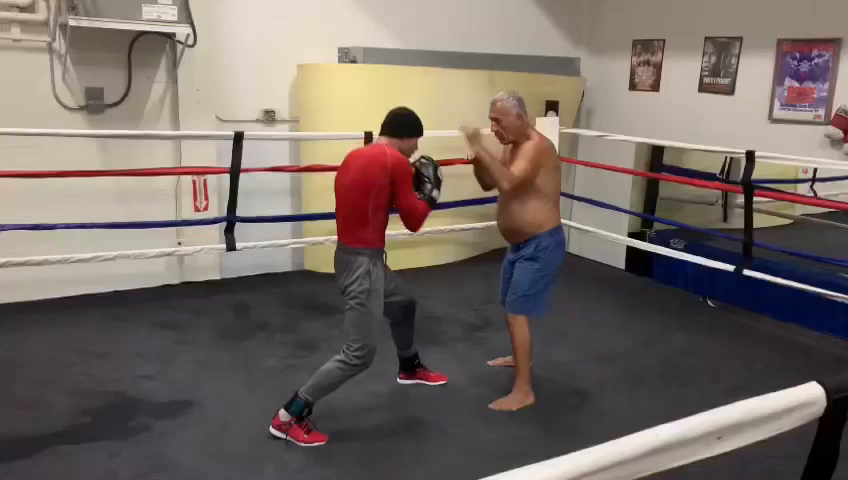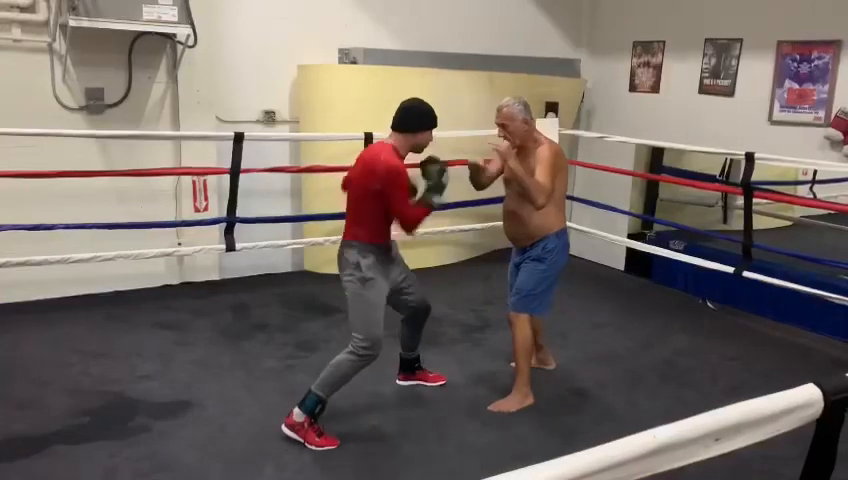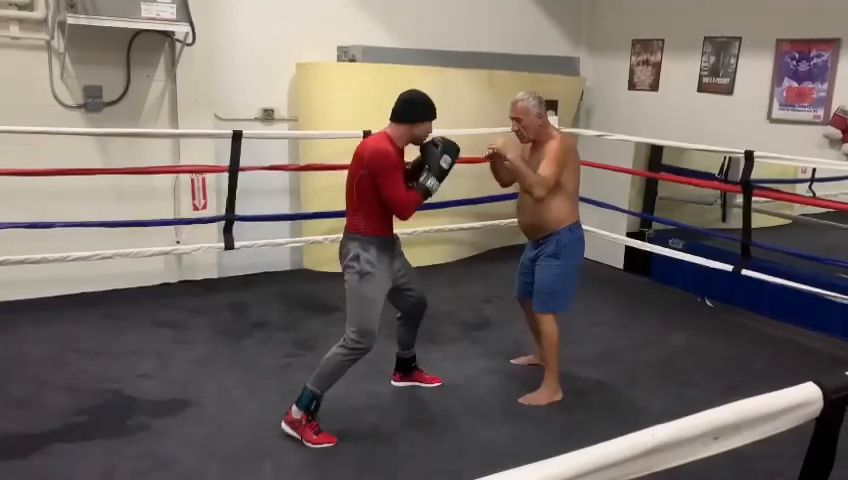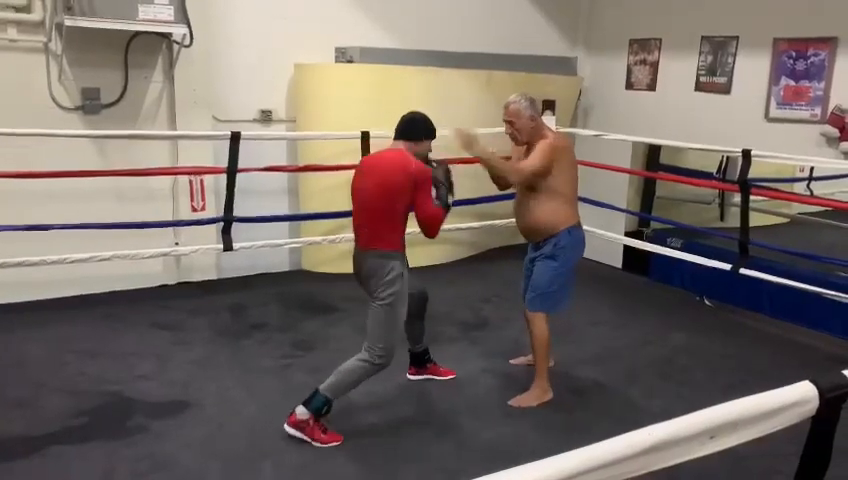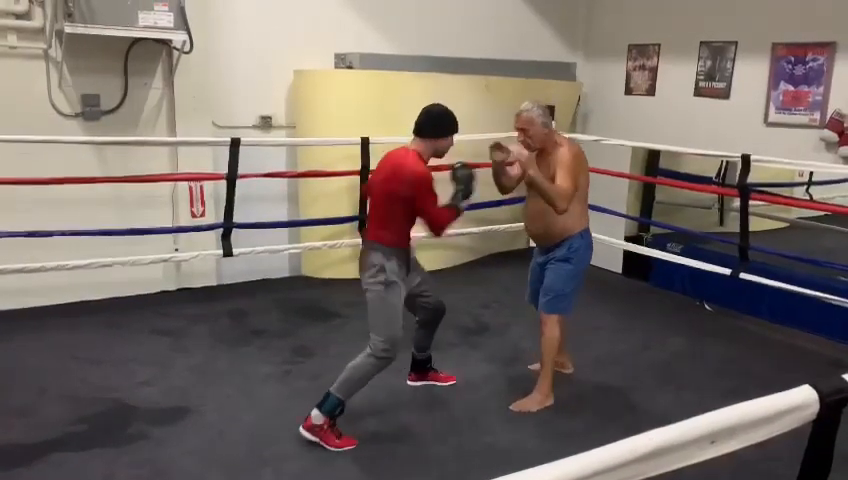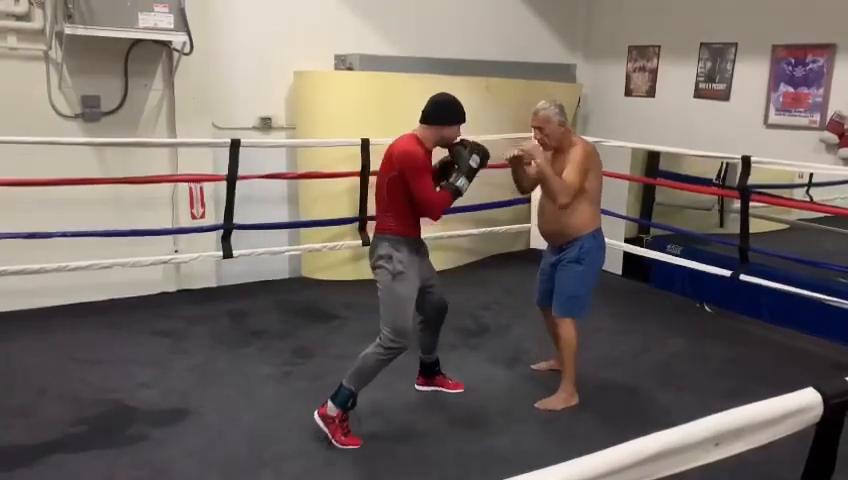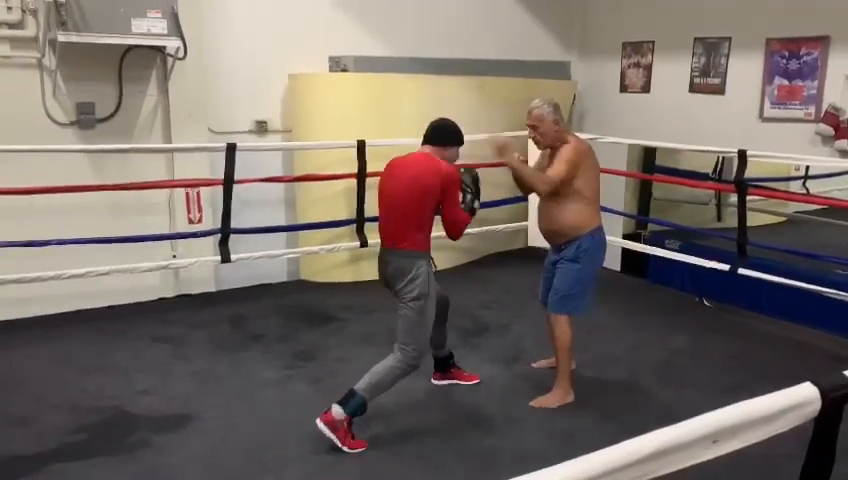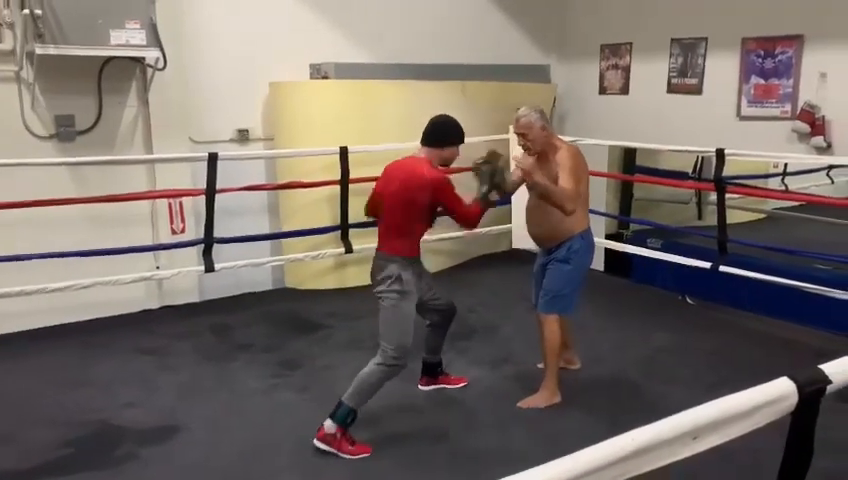
dt=0.5s
person 1, frame 1
left shoulder: (353, 158)
right shoulder: (397, 163)
right elbow: (413, 221)
right wrist: (431, 185)
left hip: (359, 256)
right hip: (362, 263)
left knee: (404, 305)
right knee: (359, 354)
left ankle: (410, 368)
right ankle: (289, 417)
person 1, frame 2
left shoulder: (378, 152)
right shoulder: (391, 166)
left elbow: (349, 184)
right elbow: (409, 223)
right wrist: (432, 191)
left hip: (384, 252)
right hip: (362, 257)
left knee: (418, 307)
right knee: (366, 346)
left ankle: (409, 370)
right ankle: (301, 417)
person 1, frame 3
left shoulder: (390, 147)
right shoulder: (380, 151)
left elbow: (397, 185)
right elbow: (404, 208)
left wrist: (425, 162)
right wrist: (434, 171)
left hip: (385, 246)
right hip: (364, 251)
left knee: (415, 304)
right knee: (359, 339)
left ankle: (406, 370)
right ankle: (300, 414)
person 1, frame 4
left shoulder: (369, 163)
right shoulder: (418, 171)
right elbow: (431, 229)
right wrist: (443, 193)
left hip: (367, 255)
right hip: (387, 263)
left knee: (418, 297)
right knee: (377, 355)
left ankle: (420, 363)
right ankle: (306, 414)
person 1, frame 5
left shoulder: (400, 158)
right shoulder: (416, 172)
right elbow: (438, 226)
right wrist: (461, 194)
left hip: (399, 255)
right hip: (383, 260)
left knee: (433, 308)
right knee: (384, 349)
left ankle: (421, 369)
right ankle: (320, 419)
person 1, frame 6
left shoulder: (421, 149)
right shoulder: (407, 152)
left elbow: (427, 179)
right elbow: (433, 208)
left wrist: (454, 163)
right wrist: (464, 172)
left hip: (412, 245)
right hip: (393, 249)
left knee: (436, 306)
right knee: (395, 338)
left ankle: (429, 374)
right ankle: (334, 410)
person 1, frame 7
left shoulder: (394, 165)
right shoulder: (445, 172)
right elbow: (455, 230)
right wrist: (470, 194)
left hip: (390, 258)
right hip: (413, 263)
left knee: (438, 304)
right knee: (408, 356)
left ankle: (444, 368)
right ankle: (339, 415)
person 1, frame 8
left shoulder: (395, 167)
right shoulder: (435, 179)
left elbow: (373, 209)
right elbow: (468, 220)
right wrist: (490, 189)
left hip: (405, 264)
right hip: (397, 270)
left knee: (444, 310)
right knee: (394, 356)
left ankle: (431, 373)
right ankle: (332, 429)
person 2, frame 1
left shoulder: (535, 147)
right shoulder: (513, 147)
left elbow: (508, 182)
right elbow: (489, 184)
left wrist: (481, 148)
right wrist: (480, 163)
left hip: (542, 244)
right hip: (520, 243)
left knee: (517, 313)
right knee: (510, 304)
left ankle: (523, 391)
right ankle: (519, 357)
person 2, frame 2
left shoulder: (546, 151)
right shoulder: (512, 150)
left elbow: (539, 198)
right elbow: (481, 183)
left wrist: (512, 165)
right wrist: (477, 168)
left hip: (547, 246)
right hip: (524, 245)
left knee: (518, 312)
right knee: (524, 306)
left ankle: (522, 392)
right ankle: (542, 356)
person 2, frame 3
left shoulder: (558, 145)
right shoulder: (528, 145)
left elbow: (539, 190)
right elbow: (506, 180)
left wrist: (513, 158)
right wrist: (497, 161)
left hip: (561, 241)
right hip: (537, 239)
left knee: (544, 311)
right knee: (525, 298)
left ankle: (551, 386)
right ankle: (542, 353)
person 2, frame 4
left shoulder: (551, 145)
right shoulder: (526, 145)
left elbow: (515, 175)
right elbow: (504, 182)
left wrist: (478, 150)
right wrist: (489, 162)
left hip: (561, 242)
right hip: (540, 240)
left knee: (535, 311)
right knee: (532, 304)
left ankle: (541, 387)
right ankle: (540, 354)
person 2, frame 5
left shoulder: (566, 153)
right shoulder: (534, 151)
left elbow: (561, 203)
right elbow: (505, 188)
left wrist: (530, 170)
right wrist: (498, 165)
left hip: (571, 246)
right hip: (545, 245)
left knee: (550, 314)
right knee: (544, 306)
left ankle: (543, 392)
right ankle: (561, 360)
person 2, frame 6
left shoulder: (581, 152)
right shoulder: (548, 152)
left elbow: (562, 196)
right elbow: (526, 188)
left wrist: (538, 162)
right wrist: (519, 166)
left hip: (582, 247)
right hip: (556, 245)
left knee: (564, 316)
right knee: (546, 305)
left ankle: (568, 391)
right ankle: (561, 359)
person 2, frame 7
left shoulder: (575, 152)
right shoulder: (552, 152)
left elbow: (542, 185)
right elbow: (534, 184)
left wrist: (511, 161)
right wrist: (518, 166)
left hip: (582, 246)
right hip: (562, 244)
left knee: (560, 313)
right knee: (549, 305)
left ankle: (563, 388)
right ankle: (561, 357)
person 2, frame 8
left shoulder: (565, 156)
right shoulder: (534, 155)
left elbow: (569, 204)
right elbow: (506, 189)
left wrist: (534, 176)
left hip: (572, 247)
right hip: (549, 247)
left knee: (548, 313)
right knee: (548, 307)
left ankle: (550, 390)
right ankle: (567, 356)
